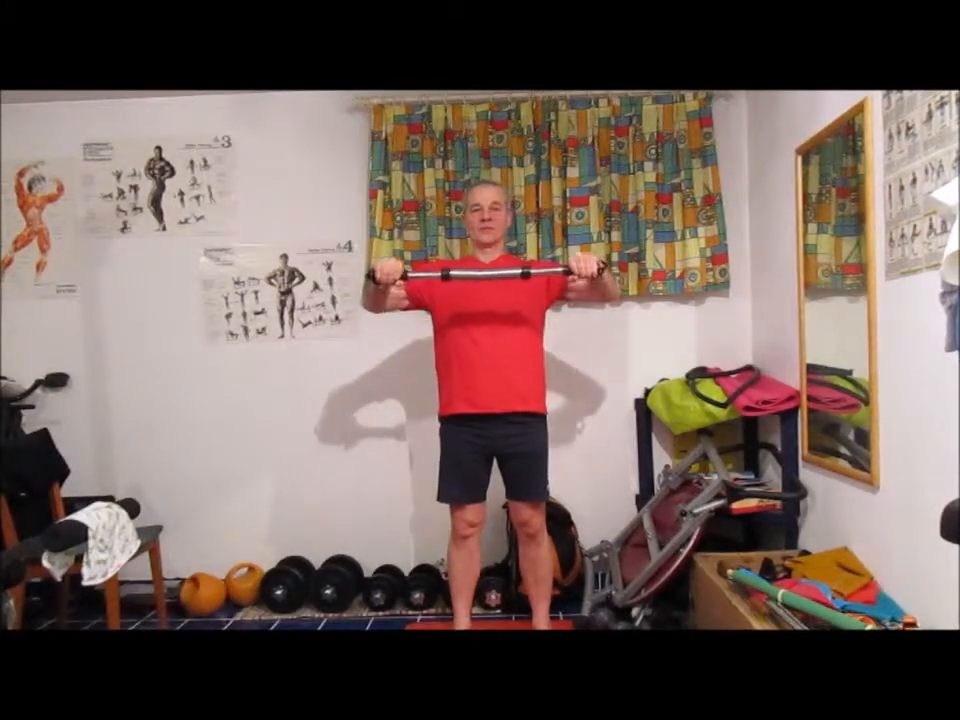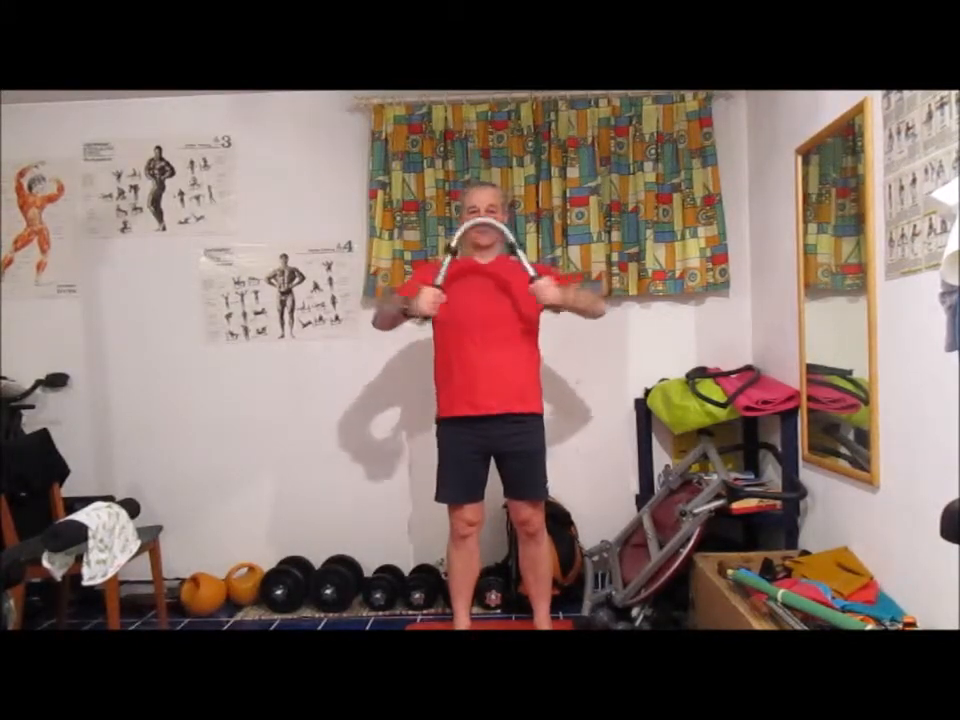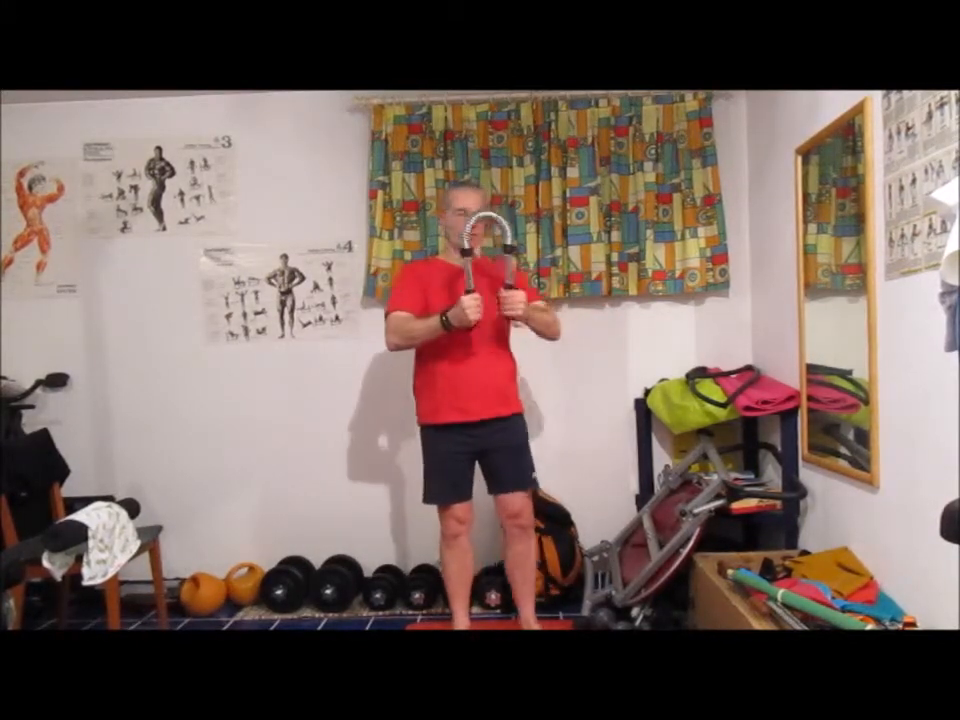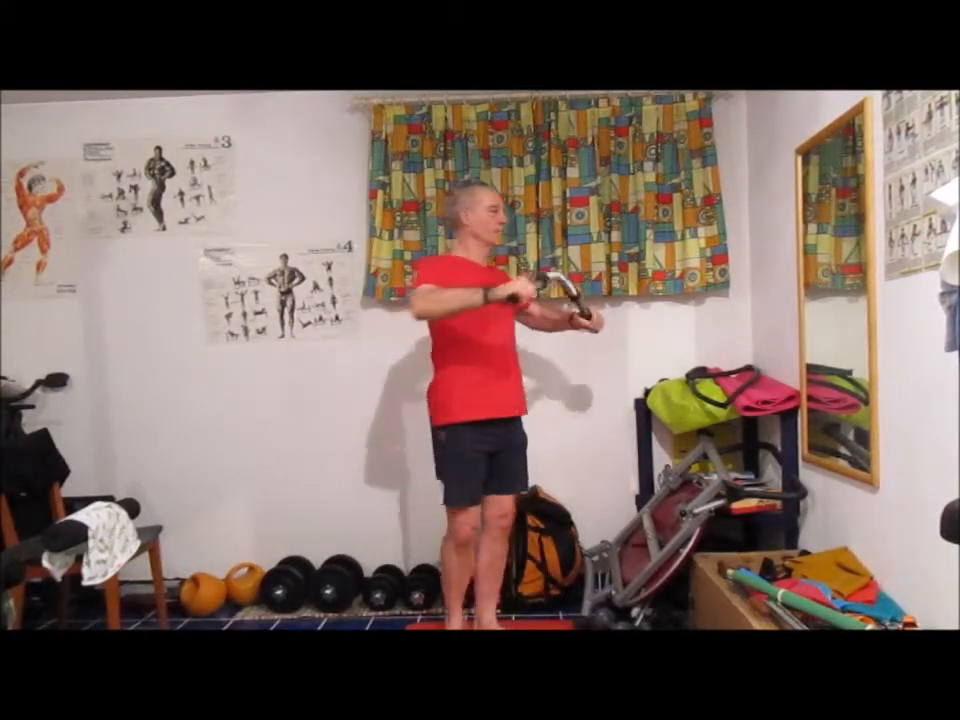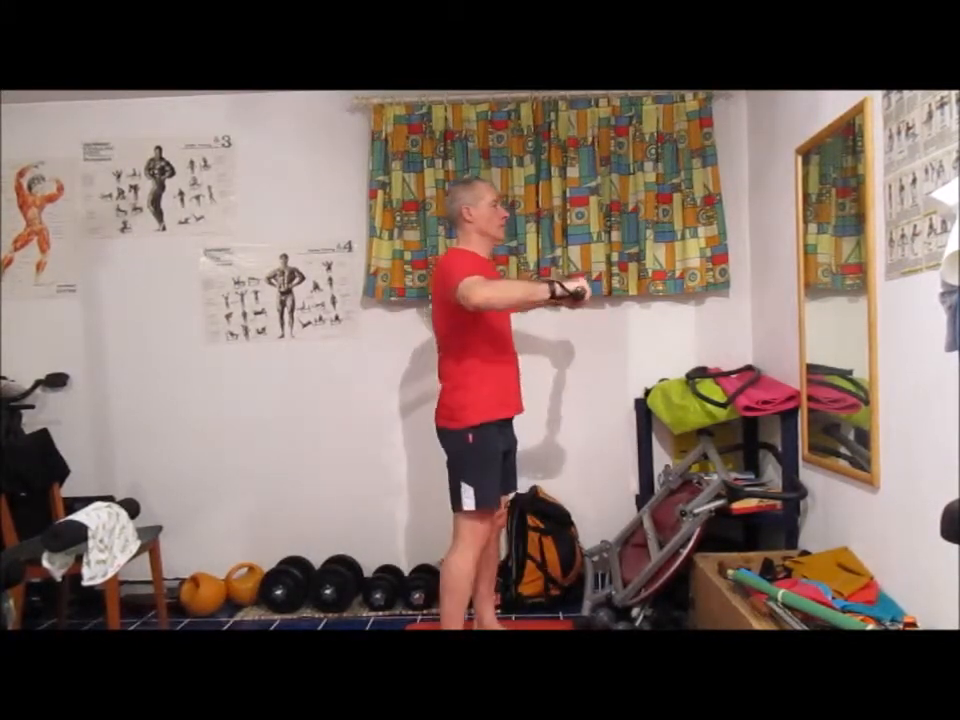
dt=0.5s
person 1, frame 1
left shoulder: (539, 273)
right shoulder: (437, 276)
left elbow: (608, 294)
right elbow: (375, 305)
left wrist: (595, 271)
right wrist: (378, 280)
left hip: (524, 418)
right hip: (462, 421)
left knee: (531, 523)
right knee: (465, 525)
left ankle: (541, 622)
right ankle: (461, 623)
person 1, frame 2
left shoulder: (531, 272)
right shoulder: (435, 273)
left elbow: (595, 308)
right elbow: (382, 319)
left wrist: (560, 295)
right wrist: (412, 306)
left hip: (521, 418)
right hip: (459, 421)
left knee: (530, 522)
right knee: (464, 525)
left ankle: (542, 622)
right ankle: (461, 623)
person 1, frame 3
left shoulder: (505, 274)
right shoulder: (416, 275)
left elbow: (553, 329)
right elbow: (395, 336)
left wrist: (526, 311)
right wrist: (450, 319)
left hip: (503, 418)
right hip: (444, 423)
left knee: (519, 517)
right knee: (455, 524)
left ankle: (529, 620)
right ankle: (461, 623)
person 1, frame 4
left shoulder: (496, 276)
right shoulder: (437, 267)
left elbow: (531, 313)
right elbow: (421, 305)
left wrist: (573, 320)
right wrist: (496, 290)
left hip: (506, 419)
right hip: (459, 422)
left knee: (500, 520)
right knee: (463, 528)
left ankle: (487, 619)
right ankle: (453, 620)
person 1, frame 5
left shoulder: (479, 267)
right shoulder: (456, 261)
right elbow: (479, 297)
left wrist: (556, 299)
right wrist: (555, 286)
left hip: (494, 418)
right hip: (471, 422)
left knee: (494, 521)
right knee: (472, 533)
left ankle: (486, 620)
right ankle: (451, 628)
